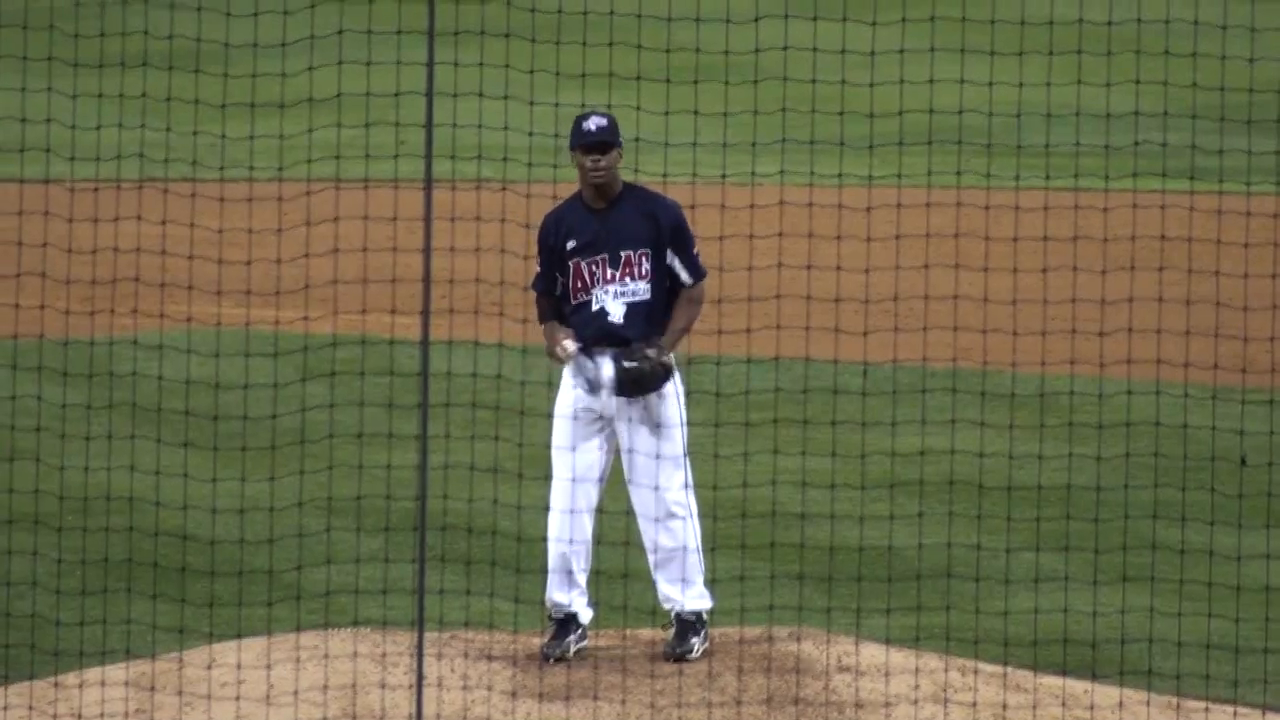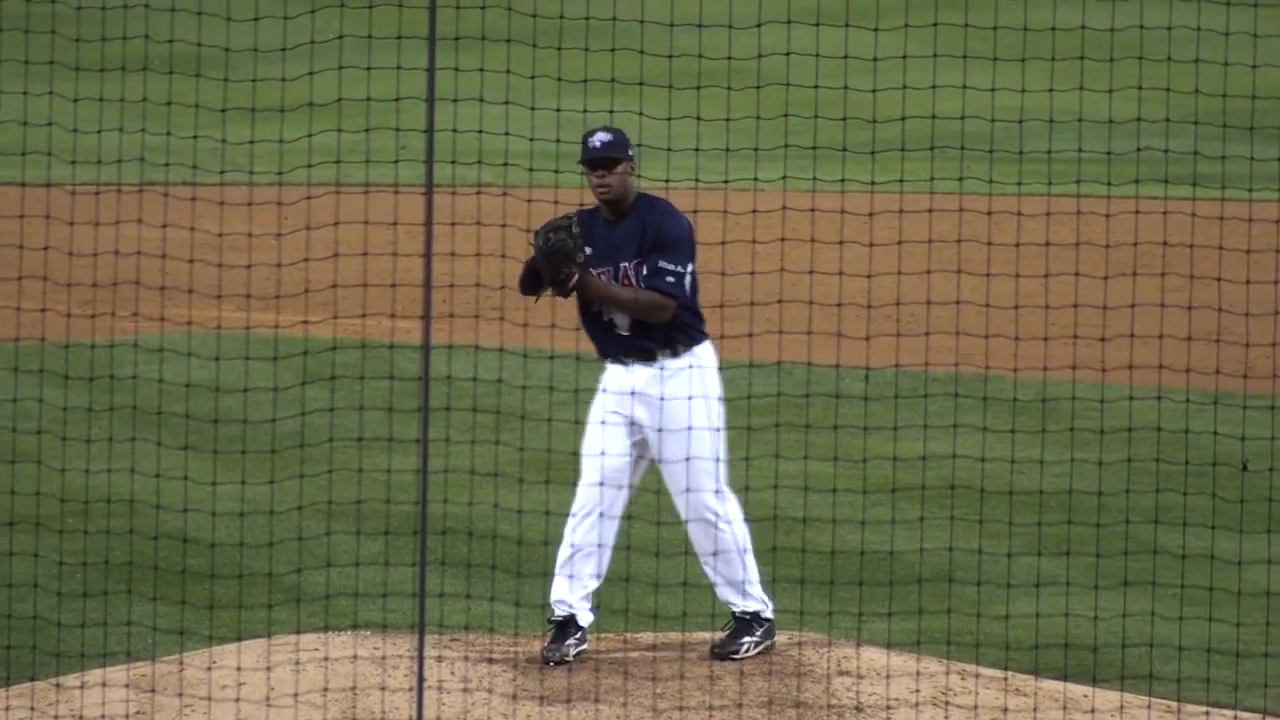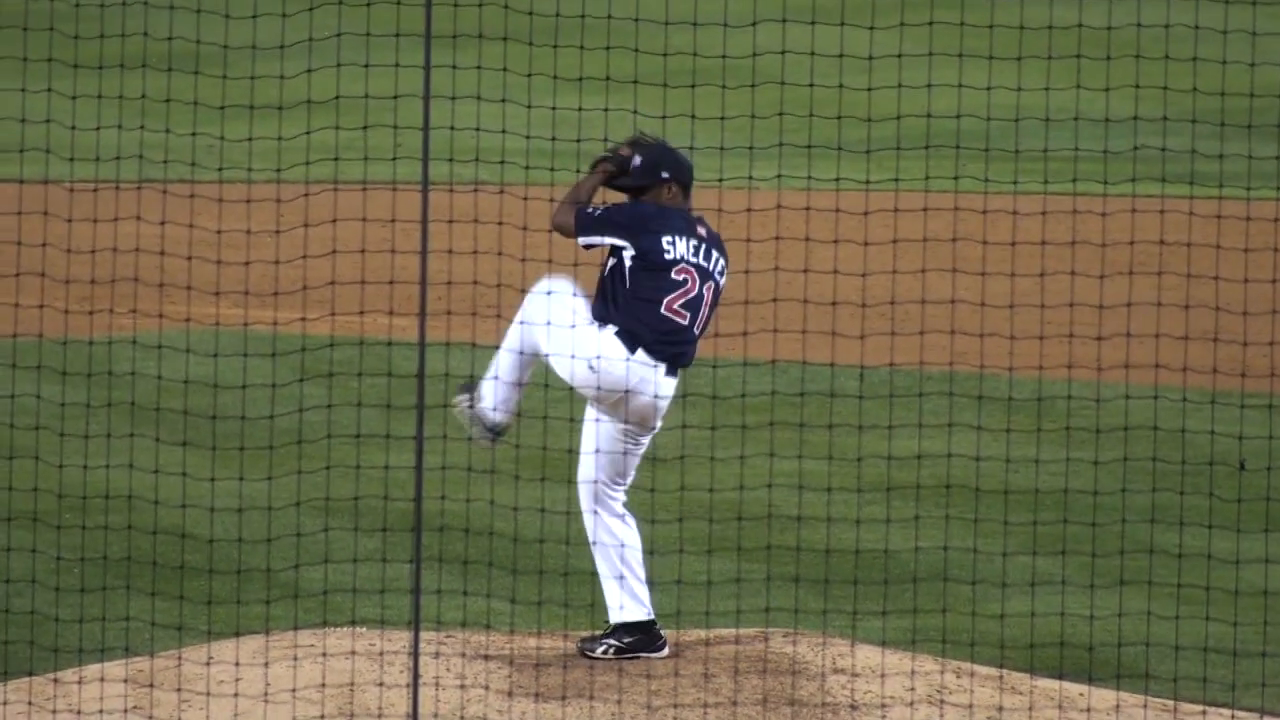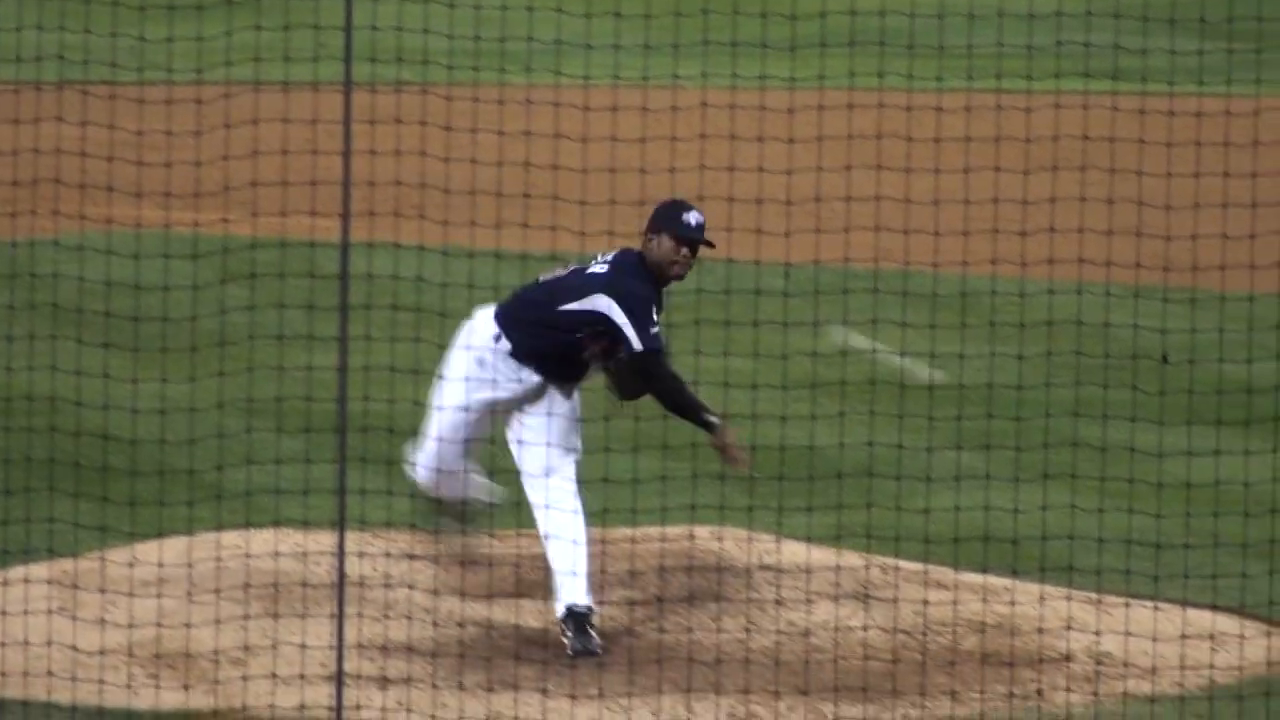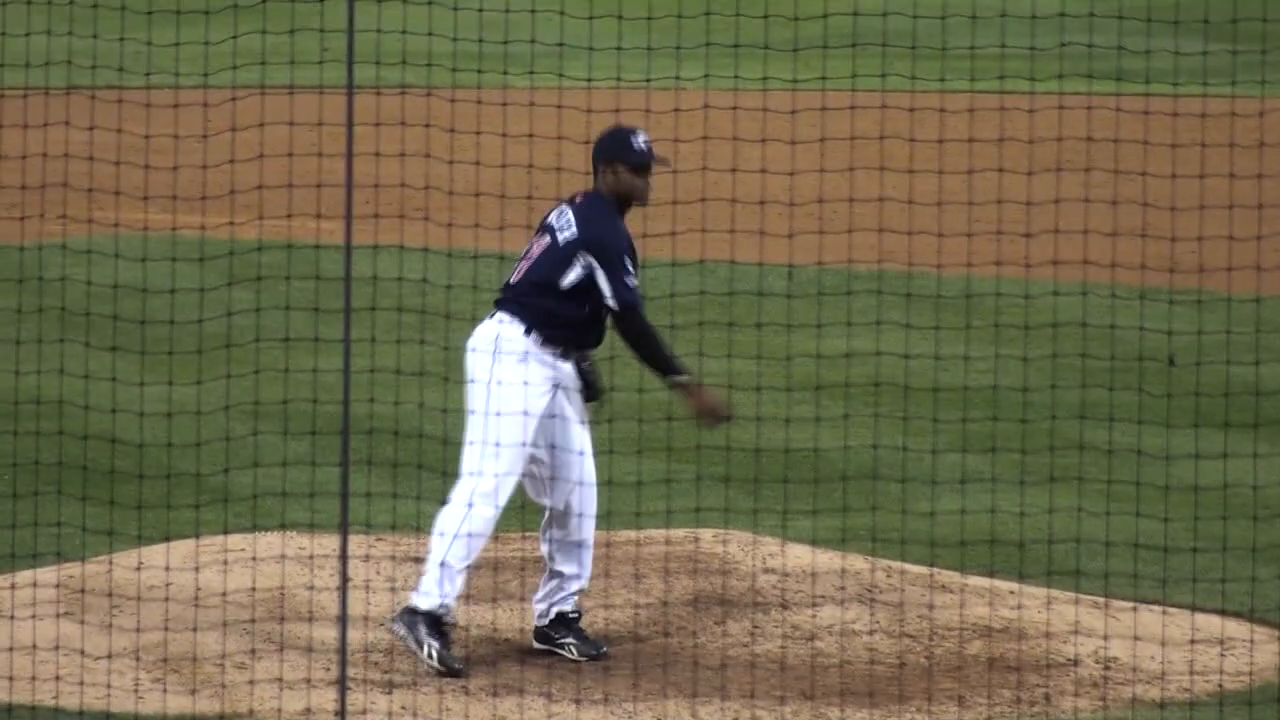
dt=1s
person 1, frame 1
left shoulder: (659, 213)
right shoulder: (557, 225)
left elbow: (692, 289)
right elbow: (547, 298)
left wrist: (665, 347)
right wrist: (552, 330)
right hip: (584, 372)
left knee: (665, 495)
right knee: (568, 498)
left ankle: (690, 614)
right ankle: (570, 615)
person 1, frame 2
left shoulder: (666, 223)
right shoulder: (582, 227)
left elbow: (661, 306)
right elbow: (529, 285)
left wrist: (588, 284)
left hip: (681, 371)
right hip: (619, 376)
left knee: (703, 496)
right knee: (595, 495)
left ankle: (753, 614)
right ankle: (570, 617)
person 1, frame 3
left shoulder: (645, 219)
right shoulder: (714, 247)
left elbow: (565, 220)
left wrist: (597, 174)
left hip: (608, 357)
right hip: (656, 387)
left knee: (548, 294)
right knee: (604, 497)
left ankle: (492, 411)
right ankle: (636, 626)
person 1, frame 4
left shoulder: (644, 288)
right shoulder: (627, 286)
right elbow: (651, 374)
right wrist: (713, 427)
left hip: (549, 385)
right hip: (488, 354)
left knee: (557, 492)
right knee: (431, 472)
right ankle: (467, 489)
person 1, frame 5
left shoulder: (573, 214)
right shoulder: (606, 234)
right elbow: (631, 324)
left wrist: (582, 363)
right wrist: (689, 386)
left hip: (552, 364)
right hip: (513, 355)
left knee: (576, 493)
right knee: (486, 487)
left ankle: (556, 616)
right ankle: (426, 612)
